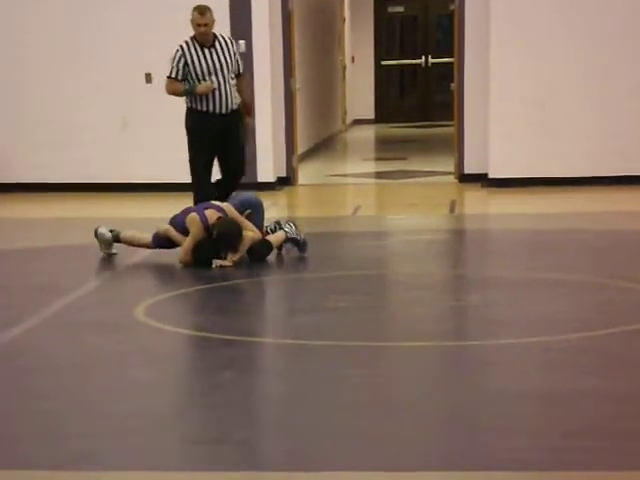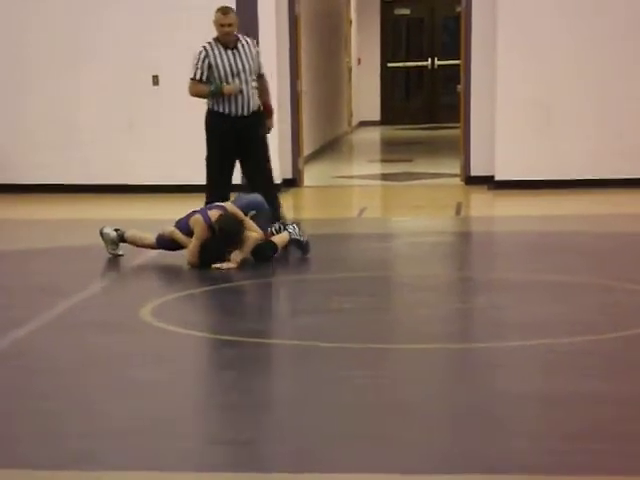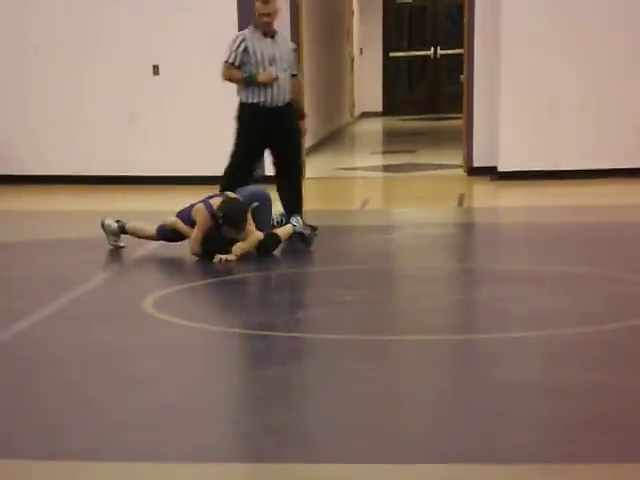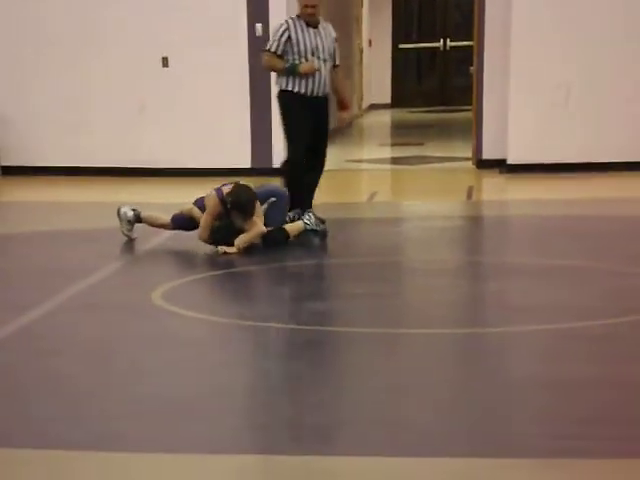
dt=0.3s
person 1, frame 1
left shoulder: (229, 43)
right shoulder: (184, 51)
left elbow: (240, 78)
right elbow: (171, 86)
left wrist: (247, 111)
right wrist: (194, 88)
left hip: (231, 116)
right hip: (201, 119)
left knee: (236, 169)
right knee: (201, 173)
person 1, frame 2
left shoulder: (250, 45)
right shoulder: (207, 52)
left elbow: (260, 80)
right elbow: (194, 89)
left wrist: (268, 112)
right wrist: (219, 90)
left hip: (251, 119)
right hip: (222, 122)
left knee: (262, 172)
right knee: (218, 178)
left ankle: (274, 219)
person 1, frame 3
left shoulder: (286, 41)
right shoulder: (244, 39)
left elbow: (293, 79)
right elbow: (228, 73)
left wrist: (300, 114)
right wrist: (254, 78)
left hip: (283, 111)
right hip: (254, 112)
left knee: (291, 165)
right knee: (242, 164)
left ankle: (294, 217)
person 1, frame 4
left shoulder: (329, 31)
right shoulder: (287, 28)
left elbow: (334, 70)
right elbow: (268, 61)
left wrist: (343, 105)
right wrist: (296, 68)
left hip: (319, 101)
right hip: (293, 100)
left knee: (316, 158)
right knee: (298, 154)
left ankle: (302, 209)
right ankle: (289, 205)
person 2, frame 1
left shoulder: (226, 211)
right shoulder: (199, 227)
left elbow: (254, 233)
right elbow: (184, 258)
left wrist: (233, 256)
right hip: (181, 224)
right knee: (151, 242)
right ankle: (111, 235)
person 2, frame 2
left shoulder: (230, 212)
right shoulder: (203, 227)
left elbow: (256, 234)
right elbow: (191, 260)
left wrist: (236, 259)
right hip: (188, 225)
left knee: (262, 254)
right knee: (156, 242)
left ankle: (289, 233)
right ankle: (117, 235)
person 2, frame 3
left shoulder: (236, 202)
right shoulder: (205, 216)
left elbow: (254, 235)
right elbow: (195, 250)
left wrist: (235, 253)
left knee: (265, 247)
right knee: (157, 234)
left ankle: (293, 226)
right ankle: (118, 227)
person 2, frame 4
left shoulder: (249, 196)
right shoulder: (216, 202)
left elbow: (258, 227)
right elbow: (203, 236)
left wrist: (236, 246)
right hip: (210, 208)
left knee: (271, 240)
right knee: (172, 223)
left ankle: (305, 222)
right ankle: (132, 215)
